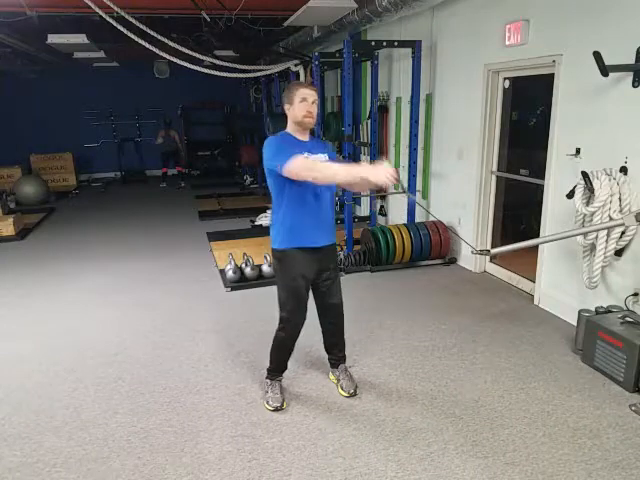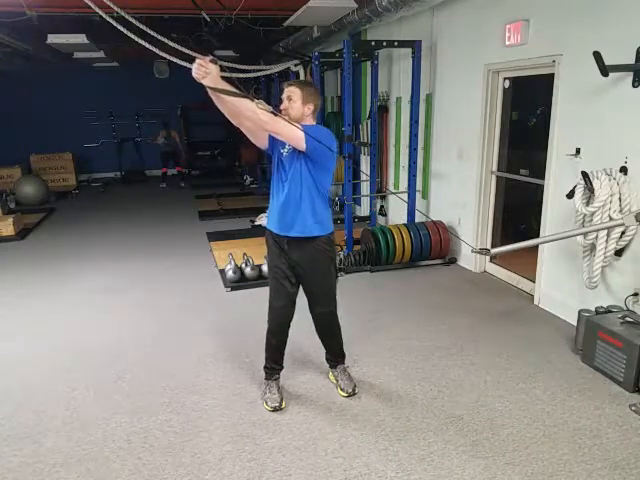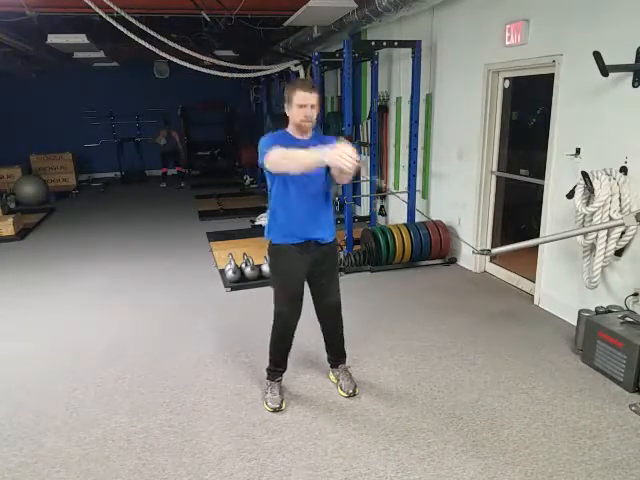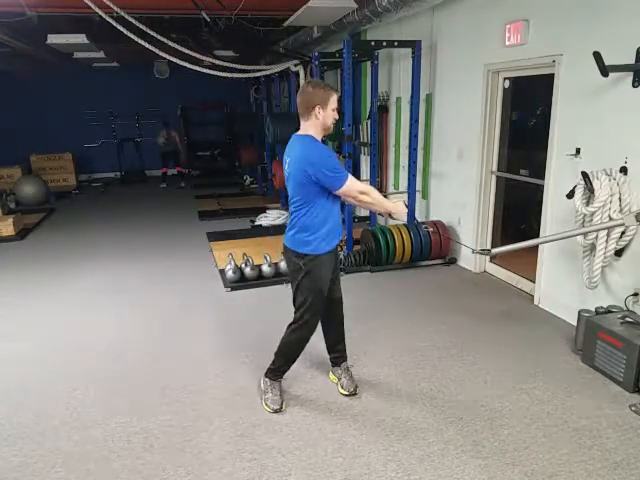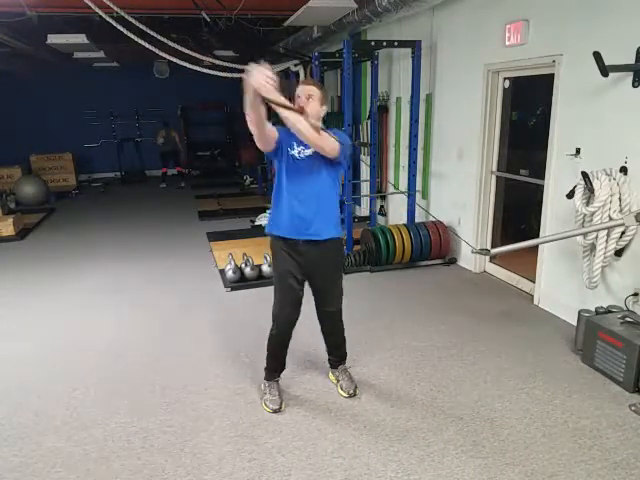
dt=1s
person 1, frame 1
left shoulder: (322, 147)
right shoulder: (276, 146)
left elbow: (346, 181)
right elbow: (312, 173)
left wrist: (370, 178)
right wrist: (366, 171)
left hip: (325, 245)
right hip: (292, 249)
left knee: (332, 310)
right knee: (292, 319)
left ankle: (338, 366)
right ankle: (273, 378)
person 1, frame 2
left shoulder: (322, 139)
right shoulder: (279, 141)
left elbow: (266, 122)
right elbow: (243, 120)
left wrist: (218, 83)
right wrist: (210, 85)
left hip: (314, 242)
right hip: (279, 240)
left knee: (324, 310)
right knee: (279, 313)
left ankle: (337, 365)
right ankle: (272, 377)
person 1, frame 3
left shoulder: (331, 143)
right shoulder: (274, 142)
left elbow: (343, 176)
right elbow: (283, 162)
left wrist: (343, 163)
right wrist: (325, 155)
left hip: (324, 243)
right hip: (286, 246)
left knee: (330, 309)
right knee: (286, 316)
left ankle: (338, 366)
right ankle: (274, 378)
person 1, frame 4
left shoulder: (298, 145)
right shoulder: (316, 154)
left elbow: (341, 192)
right elbow: (358, 191)
left wrist: (380, 206)
right wrist: (392, 208)
left hip: (321, 248)
right hip: (309, 253)
left knee: (333, 308)
right knee: (306, 319)
left ankle: (339, 365)
right ankle: (272, 377)
person 1, frame 5
left shoulder: (335, 141)
right shoulder: (282, 139)
left elbow: (323, 144)
right elbow: (258, 128)
left wrist: (281, 105)
right wrist: (253, 91)
left hip: (326, 243)
right hip: (286, 243)
left knee: (331, 311)
right knee: (284, 317)
left ankle: (339, 366)
right ankle: (271, 378)
